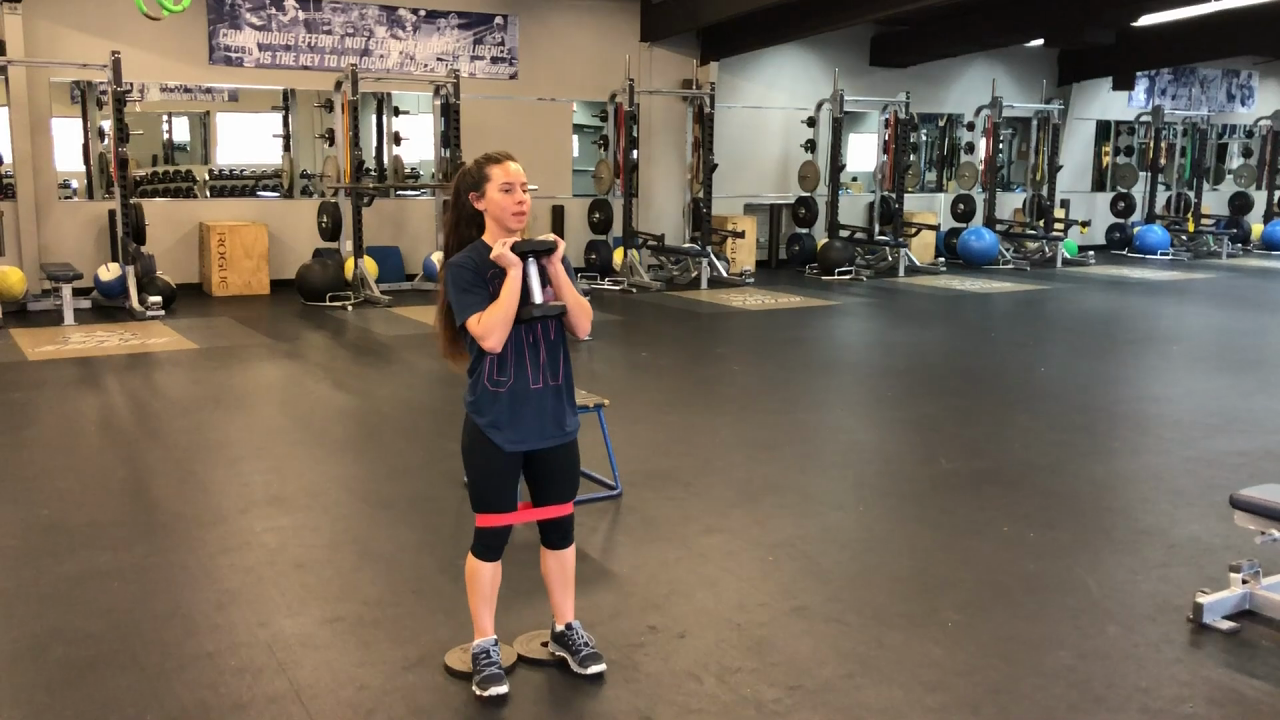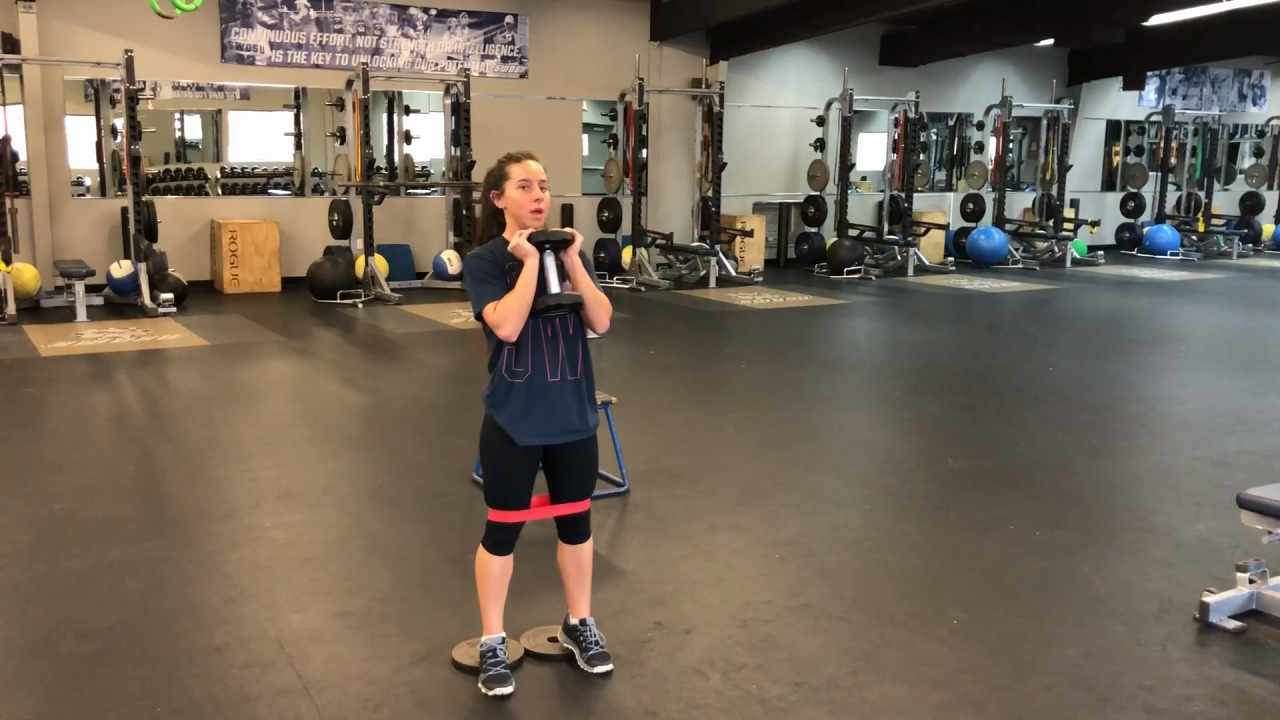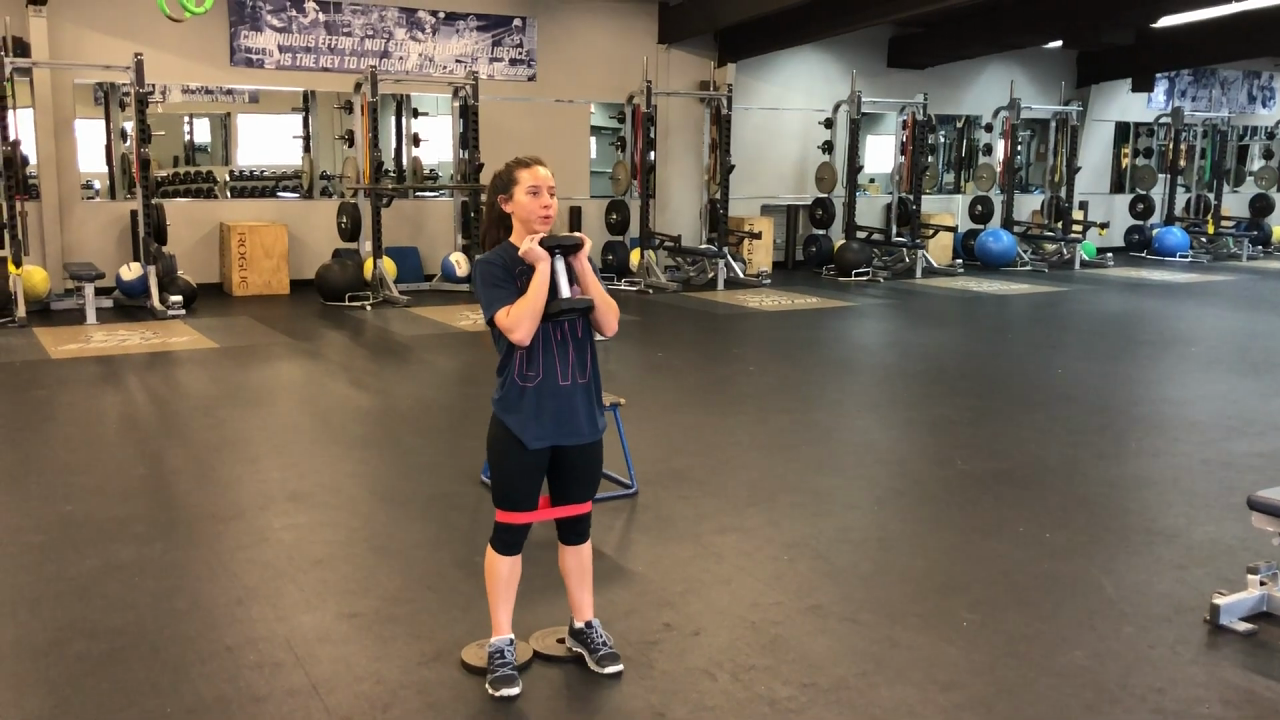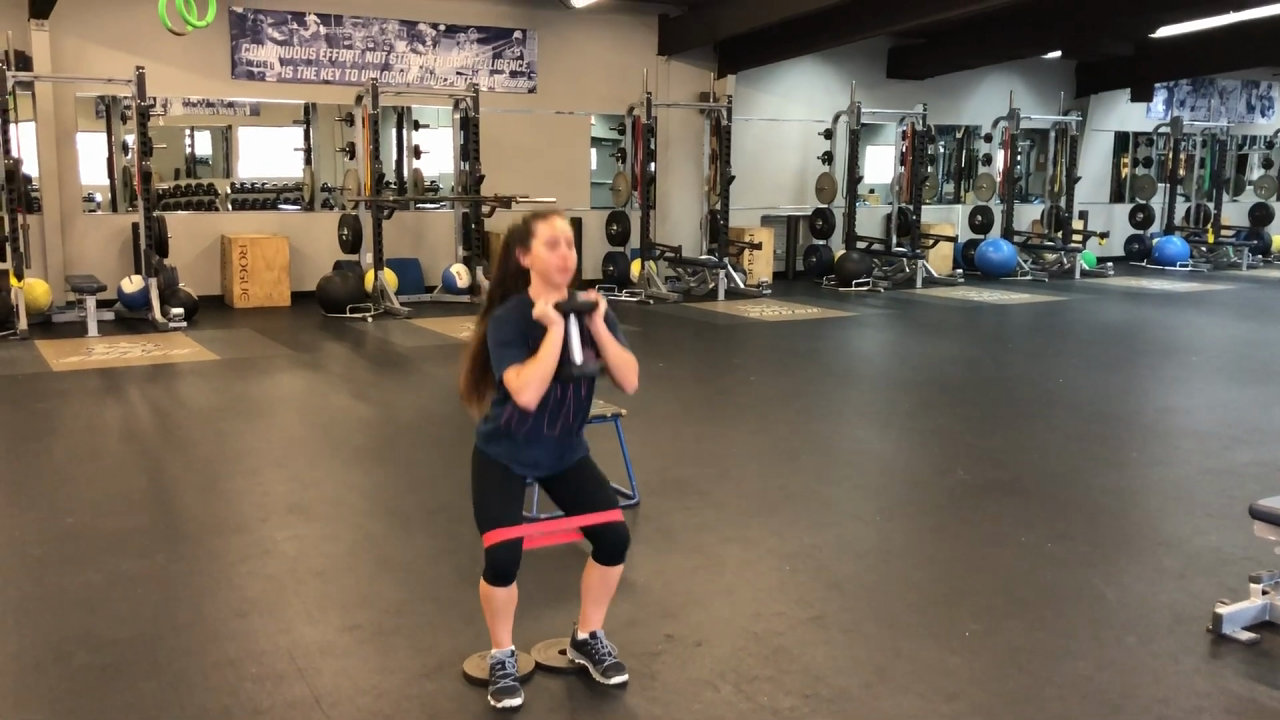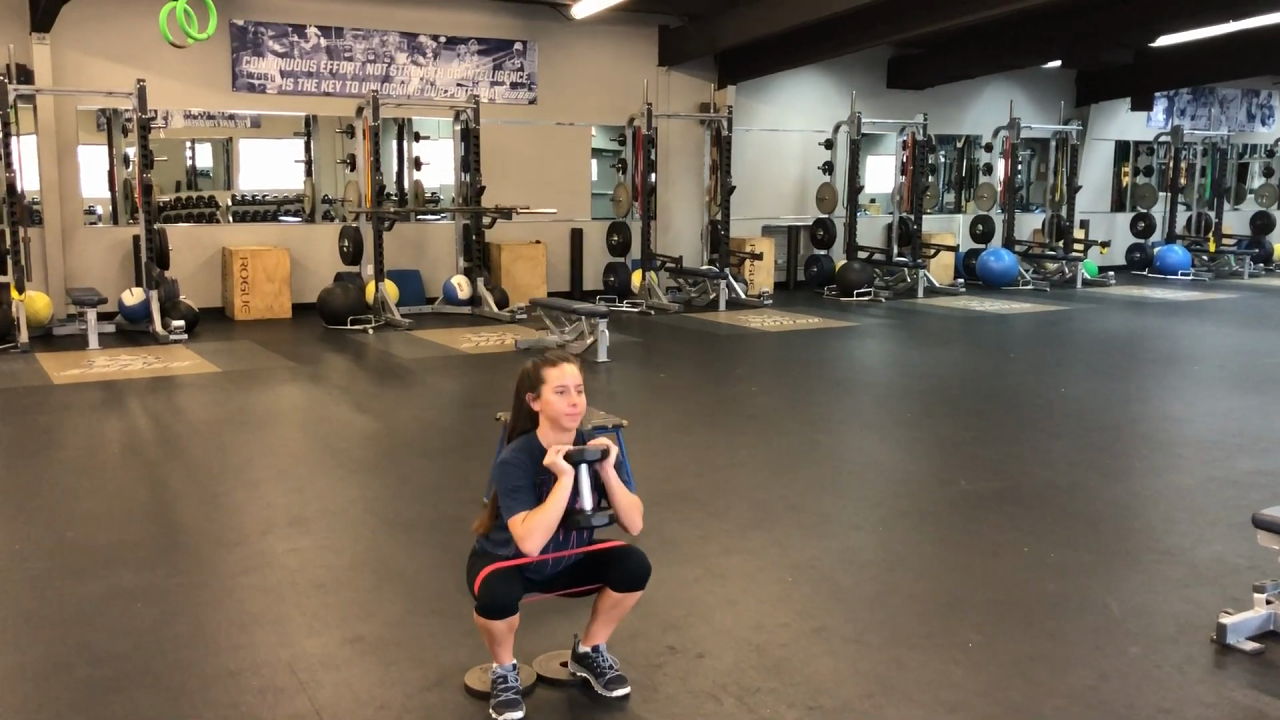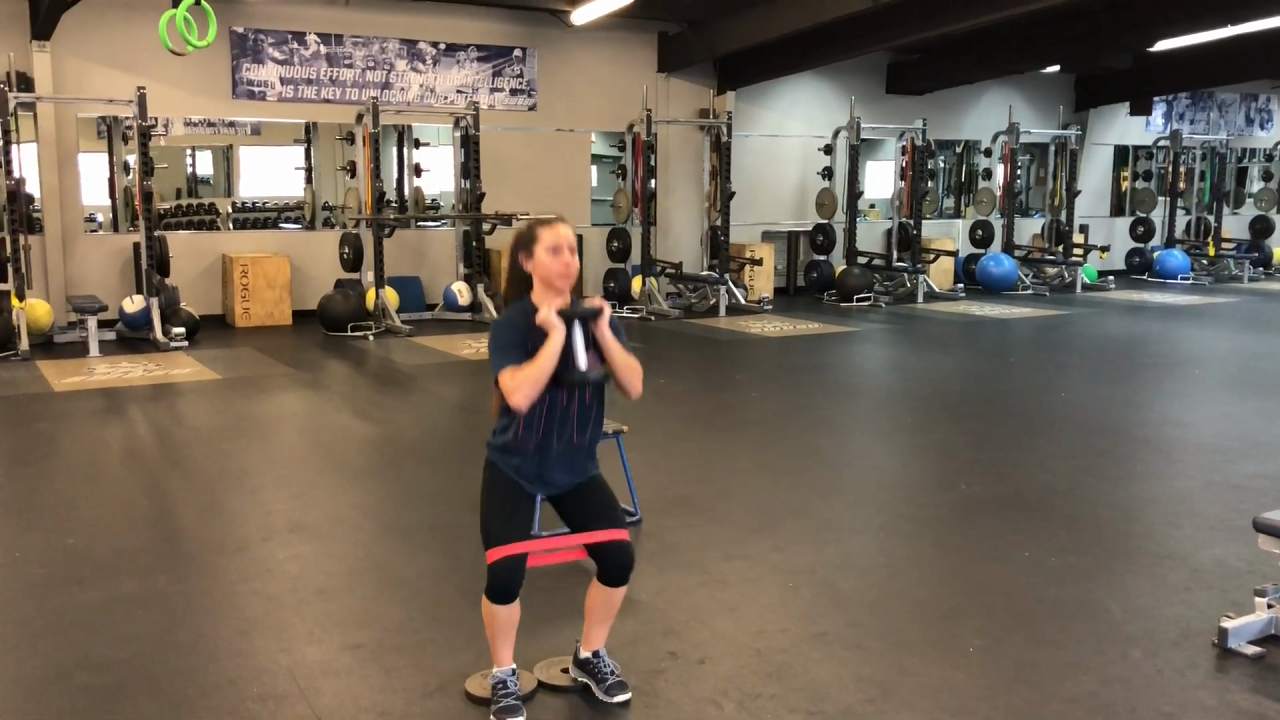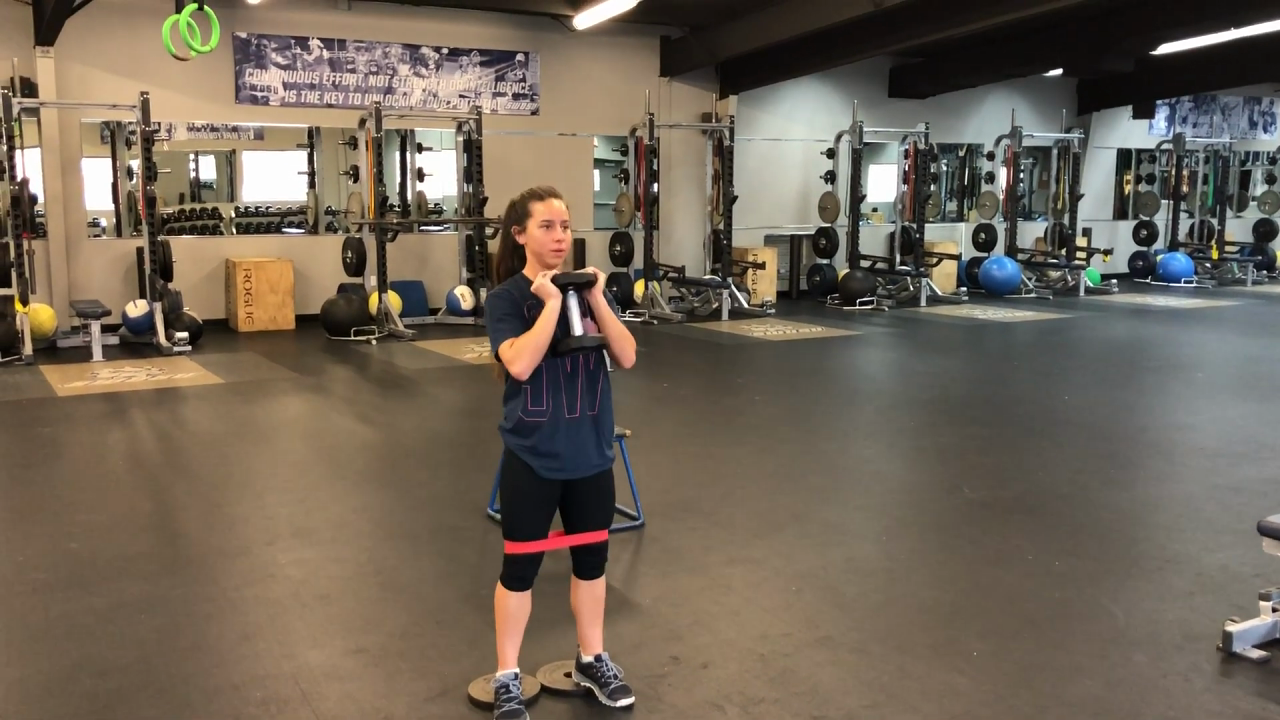
dt=0.5s
person 1, frame 1
left shoulder: (546, 253)
right shoulder: (466, 266)
left elbow: (582, 327)
right elbow: (491, 338)
left wrist: (555, 268)
right wrist: (513, 270)
left hip: (554, 420)
right hip: (494, 427)
left knee: (559, 528)
right knee: (492, 535)
left ankle: (566, 629)
right ankle: (485, 646)
person 1, frame 2
left shoulder: (570, 252)
right shoulder: (485, 260)
left elbow: (602, 321)
right elbow: (507, 326)
left wrist: (571, 261)
right wrist: (531, 261)
left hip: (574, 415)
right hip: (513, 421)
left knee: (575, 522)
right knee: (503, 529)
left ankle: (579, 624)
right ankle: (492, 642)
person 1, frame 3
left shoulder: (573, 253)
right shoulder: (493, 265)
left elbow: (609, 325)
right elbow: (519, 330)
left wrist: (579, 265)
right wrist: (542, 266)
left hip: (580, 417)
right hip: (521, 423)
left knee: (575, 525)
right knee: (511, 530)
left ankle: (584, 626)
right ankle: (501, 644)
person 1, frame 4
left shoulder: (590, 308)
right shoulder: (509, 318)
left elbow: (629, 381)
right elbow: (526, 394)
left wrist: (596, 325)
right wrist: (555, 326)
left hip: (565, 451)
right hip: (503, 455)
left knee: (614, 537)
right knee: (503, 557)
left ankle: (587, 639)
right ankle: (502, 656)
person 1, frame 5
left shoulder: (597, 448)
right shoulder: (516, 460)
left elbow: (635, 524)
right elbow: (530, 544)
left wrist: (607, 471)
right wrist: (565, 477)
left hip: (567, 560)
right hip: (505, 559)
left knee: (634, 567)
right knee: (497, 597)
left ankle: (589, 651)
right ankle: (504, 671)
person 1, frame 6
left shoulder: (594, 317)
right shoulder: (511, 324)
left elbow: (634, 388)
right elbow: (519, 397)
left wrist: (603, 332)
right wrist: (555, 333)
left hip: (576, 468)
right hip: (513, 470)
left knee: (619, 559)
right knee: (505, 576)
left ankle: (589, 657)
right ankle: (503, 676)
person 1, frame 7
left shoulder: (588, 287)
right shoulder: (507, 298)
left elbow: (626, 358)
right elbow: (519, 364)
left wrist: (596, 300)
right wrist: (553, 303)
left hip: (591, 452)
right hip: (532, 455)
left knee: (591, 556)
right knee: (521, 566)
left ankle: (592, 662)
